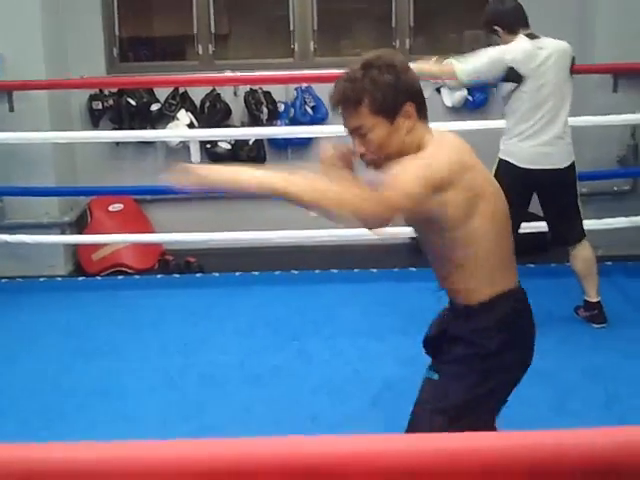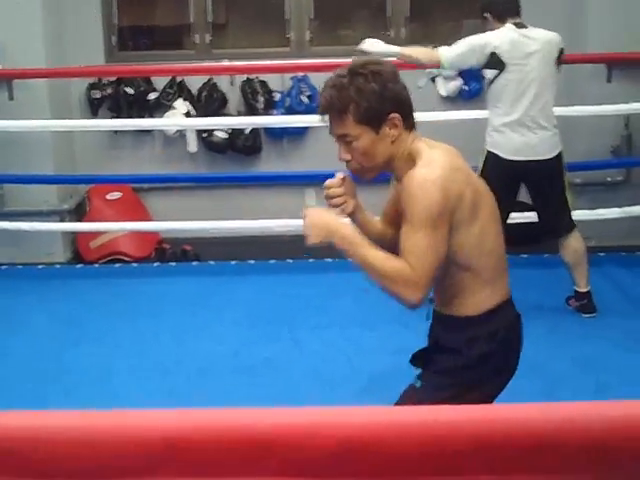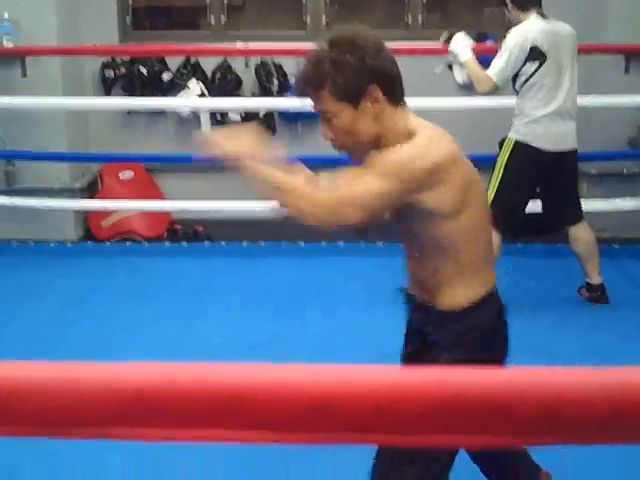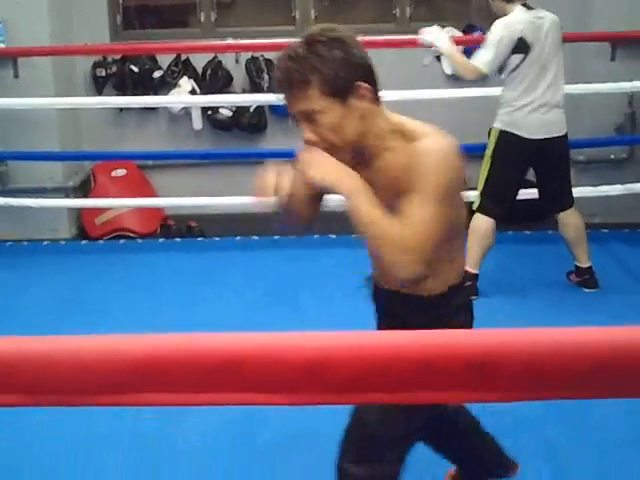
dt=0.3s
person 1, frame 1
left shoulder: (439, 163)
right shoulder: (438, 151)
left elbow: (362, 207)
right elbow: (375, 212)
left wrist: (251, 178)
right wrist: (344, 174)
left hip: (493, 332)
right hip: (475, 318)
right knee: (467, 422)
person 1, frame 2
left shoulder: (430, 181)
right shoulder: (421, 163)
left elbow: (410, 287)
right elbow: (393, 247)
left wrist: (340, 234)
right wrist: (353, 212)
left hip: (476, 344)
right hip: (482, 332)
person 1, frame 3
left shoulder: (426, 156)
right shoulder: (386, 151)
left elbow: (329, 211)
right elbow: (355, 210)
left wrist: (251, 157)
right wrist: (310, 186)
left hip: (458, 333)
right hip: (433, 318)
person 1, frame 4
left shoulder: (430, 154)
right shoulder: (326, 141)
left elbow: (404, 263)
right elbow: (300, 216)
left wrist: (348, 185)
right wrist: (286, 190)
left hip: (431, 314)
right hip: (392, 303)
right knee: (423, 404)
person 2, frame 1
left shoulder: (504, 56)
right shoulder: (563, 49)
left elbow: (450, 72)
left hip: (518, 162)
right hip: (560, 160)
right knee: (574, 236)
right ankle: (594, 305)
person 2, frame 2
left shoulder: (487, 43)
right shoulder: (552, 40)
left elbow: (430, 57)
left wrist: (384, 48)
left hip: (503, 152)
right hip: (546, 151)
right knee: (563, 226)
right ankle: (583, 295)
person 2, frame 3
left shoulder: (521, 36)
right shoulder: (567, 32)
left elbow: (485, 84)
left wrist: (463, 52)
left hip: (529, 141)
right hip: (565, 141)
left knee: (495, 218)
right knee: (573, 219)
right ankle: (596, 286)
person 2, frame 4
left shoulder: (507, 26)
left elbow: (471, 72)
left wrist: (442, 42)
left hip: (516, 130)
right hip: (554, 129)
left knee: (489, 207)
right knee: (563, 204)
left ankle: (469, 278)
right ankle: (585, 271)
